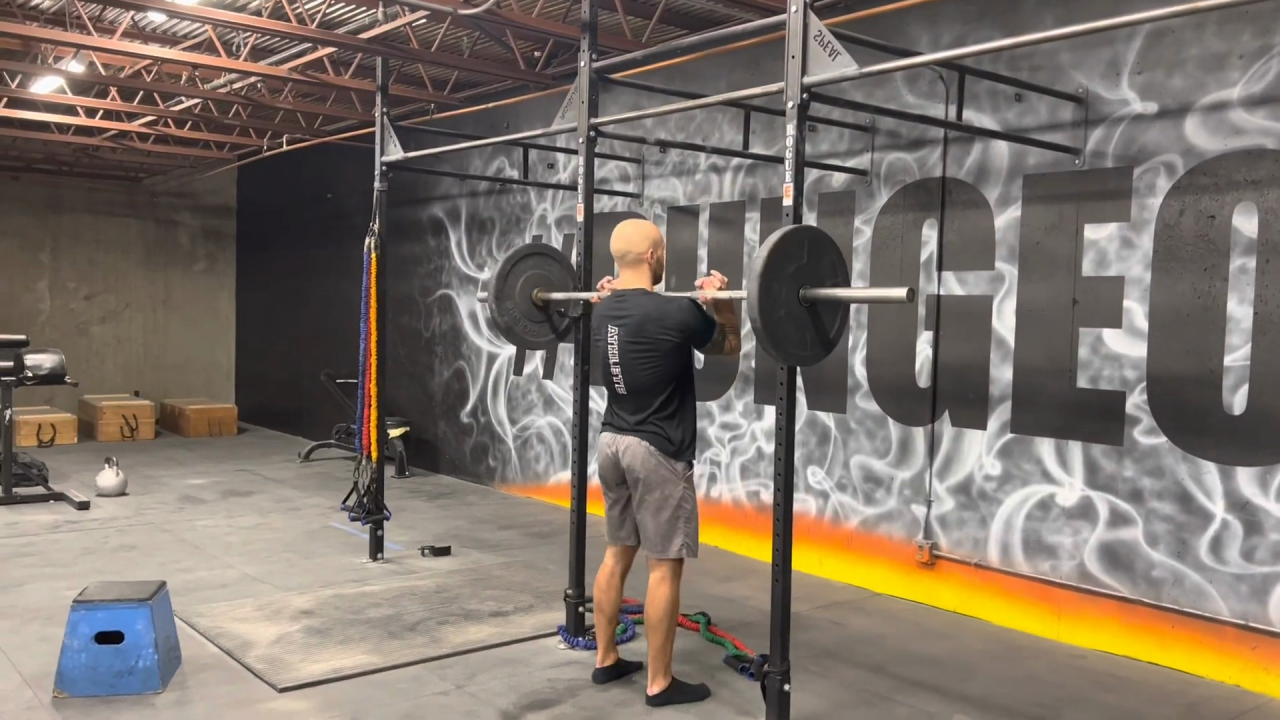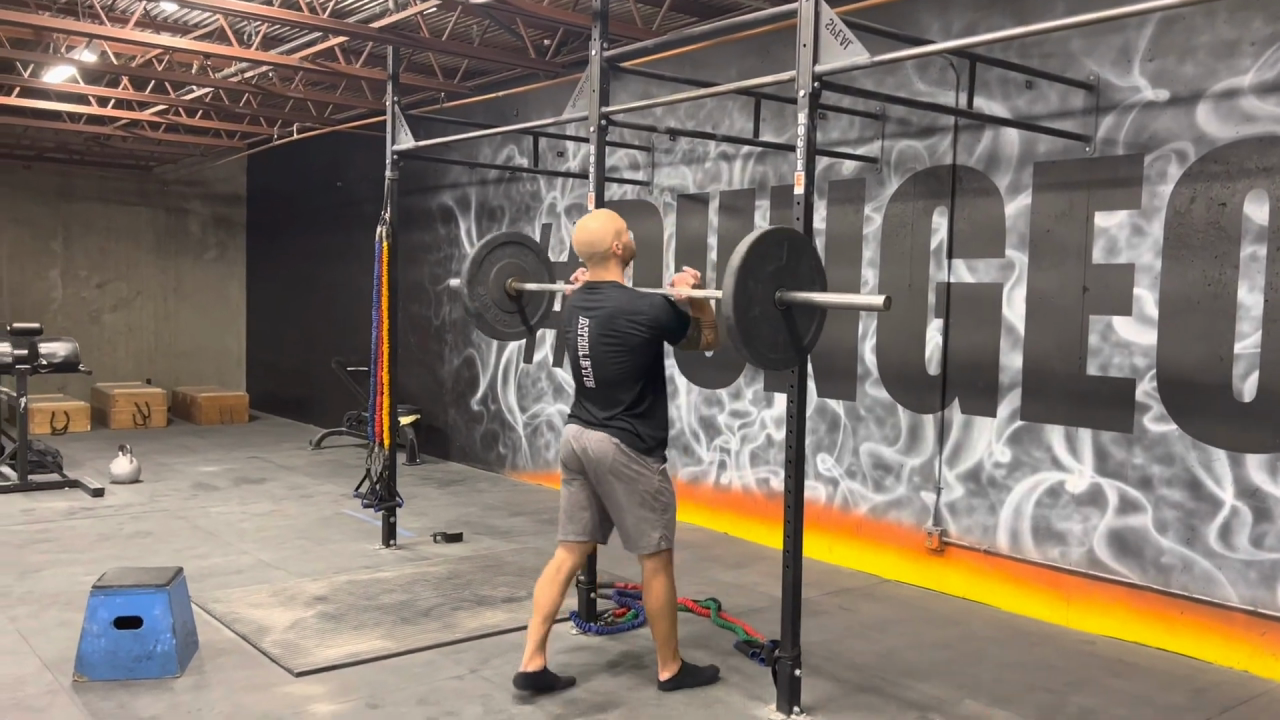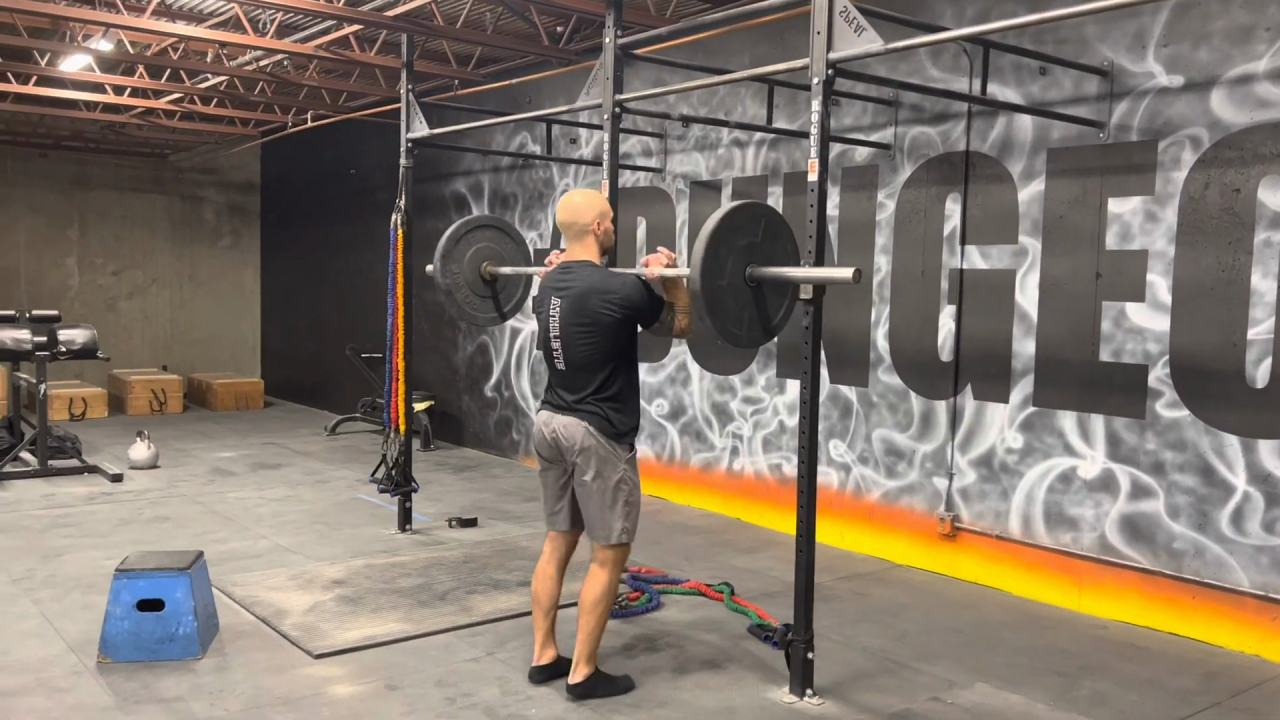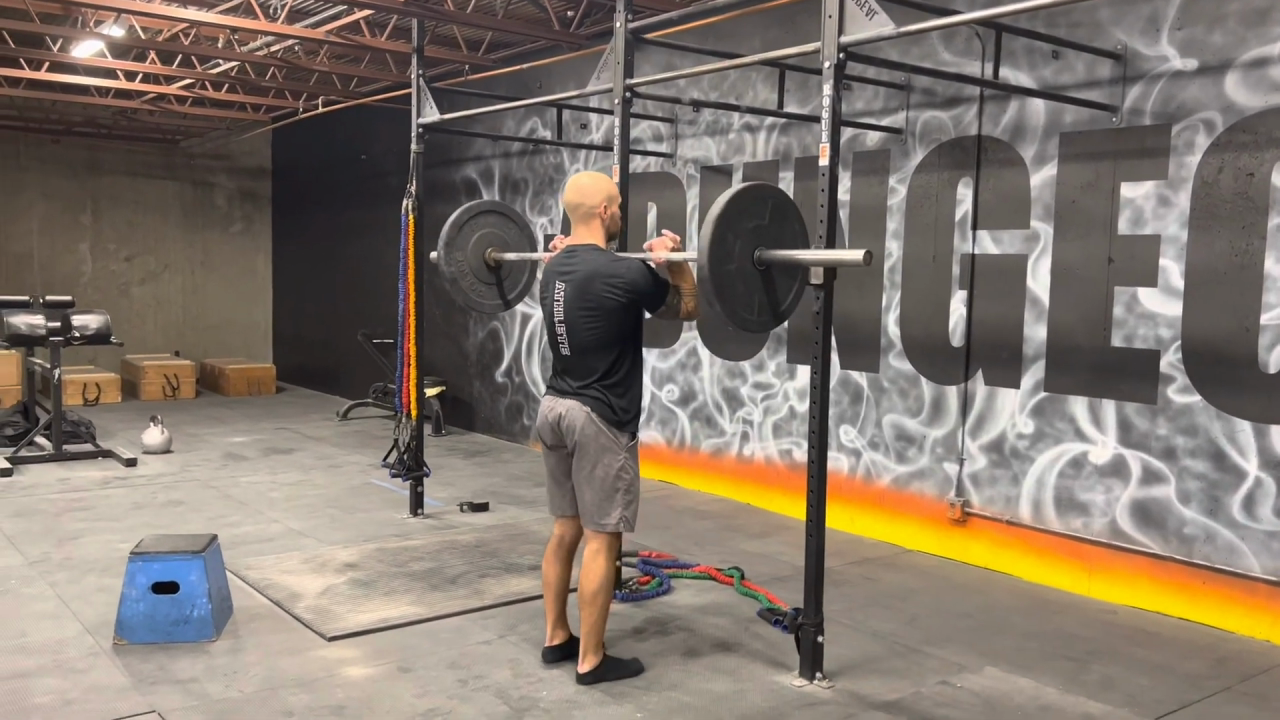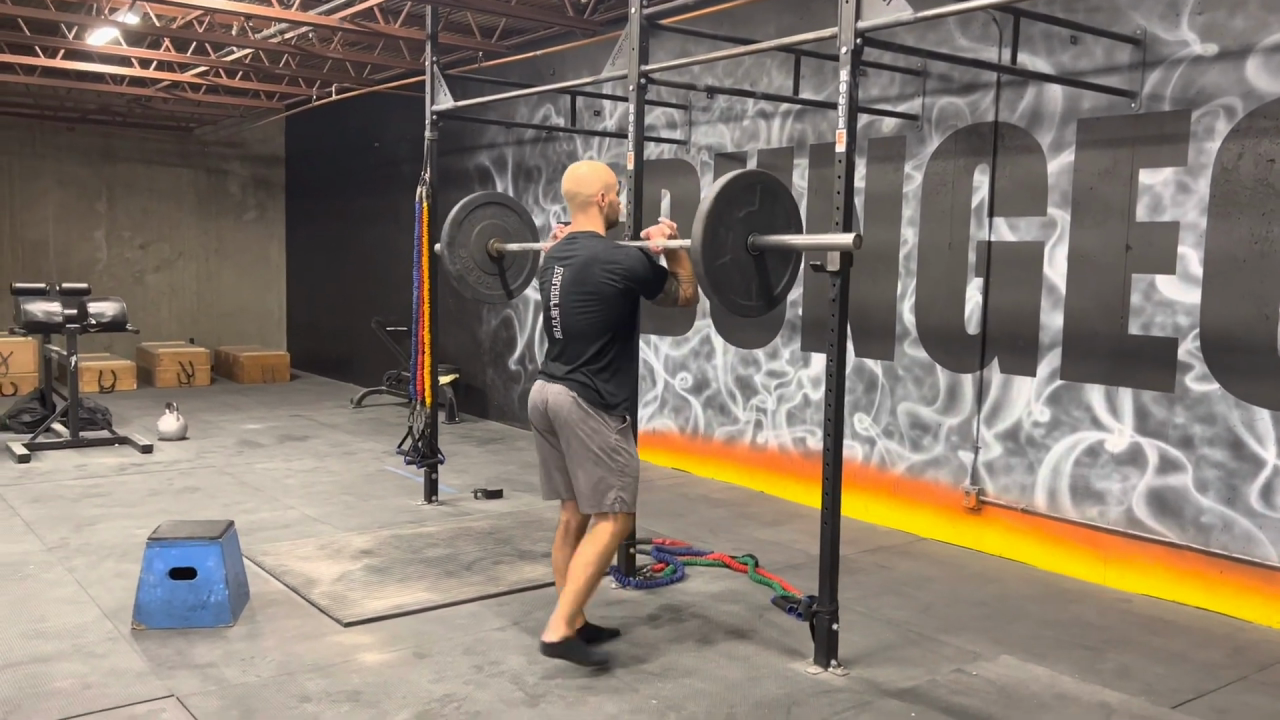
dt=0.5s
person 1, frame 1
left shoulder: (602, 311)
right shoulder: (675, 312)
right elbow: (730, 345)
right wrist: (719, 301)
left hip: (611, 442)
right hip: (656, 452)
left knee: (617, 555)
right knee: (664, 566)
left ankle: (607, 660)
right ankle: (660, 683)
person 1, frame 2
left shoulder: (575, 303)
right shoulder: (648, 309)
right elbow: (708, 340)
right wrist: (696, 298)
left hip: (578, 437)
right hip: (628, 448)
left knee: (570, 552)
right knee: (656, 559)
left ankle: (533, 662)
right ankle: (670, 668)
person 1, frame 3
left shoulder: (548, 285)
right shoulder: (621, 289)
right elbow: (681, 325)
right wrist: (670, 277)
left hip: (549, 422)
right hip: (598, 434)
left knee: (557, 544)
right knee: (609, 553)
left ankle: (544, 656)
right ankle: (583, 672)
person 1, frame 4
left shoulder: (554, 268)
right shoulder: (625, 273)
right elbow: (687, 308)
right wrist: (674, 260)
left hip: (554, 409)
right hip: (600, 420)
left knee: (566, 530)
right knee: (601, 539)
left ankle: (556, 637)
right ankle: (591, 660)
person 1, frame 5
left shoulder: (554, 256)
right shoulder: (622, 261)
right elbow: (685, 295)
right wrist: (671, 247)
left hip: (544, 392)
right hip: (588, 403)
left knee: (575, 514)
right knee: (613, 519)
left ankle: (575, 621)
right ankle: (561, 629)
